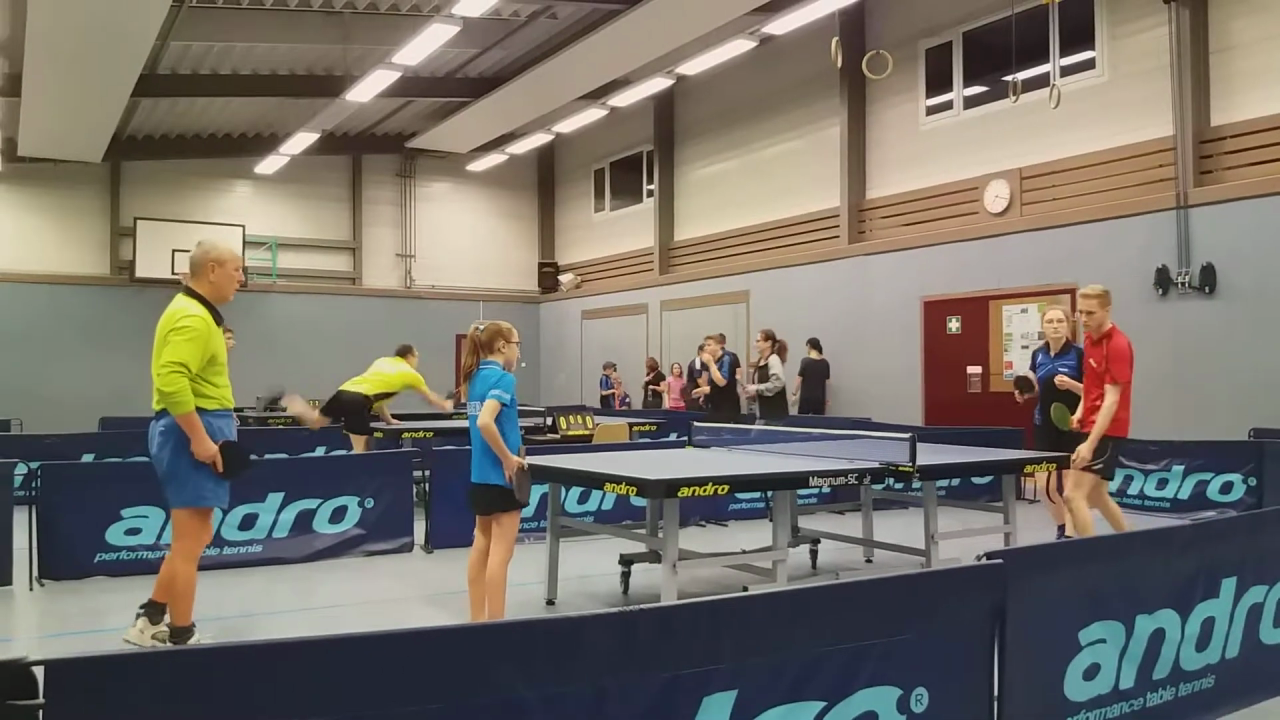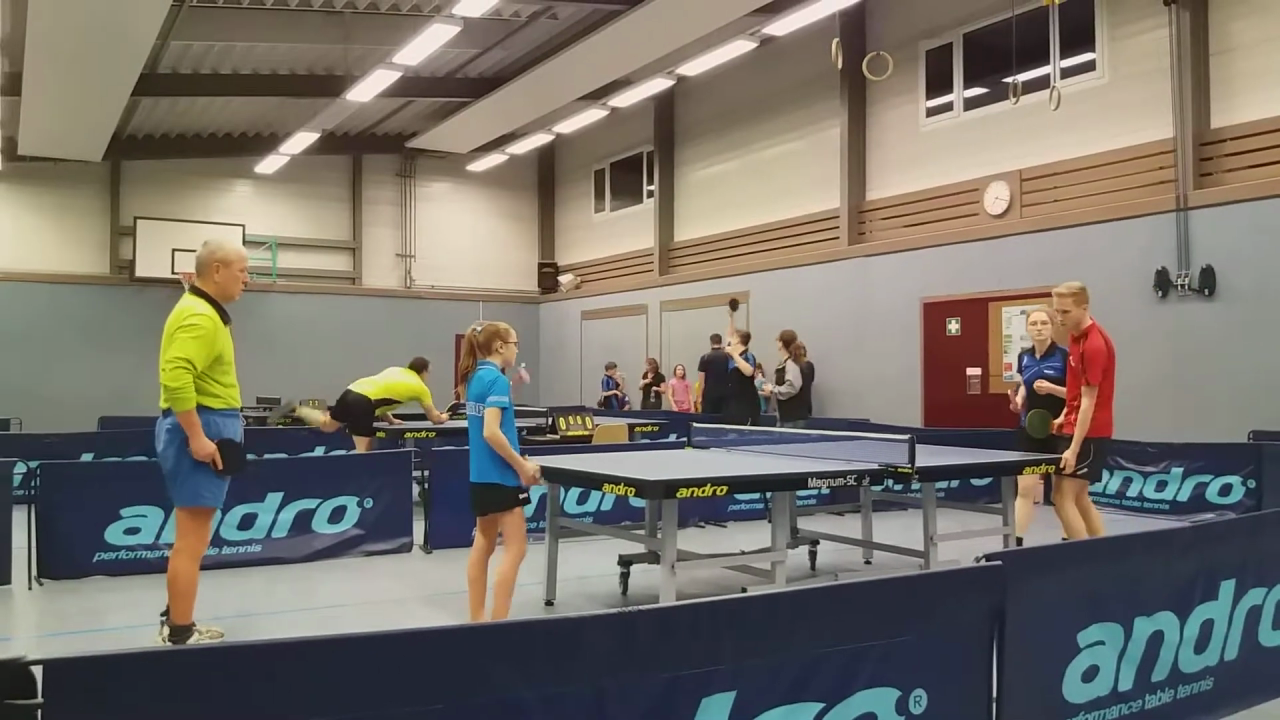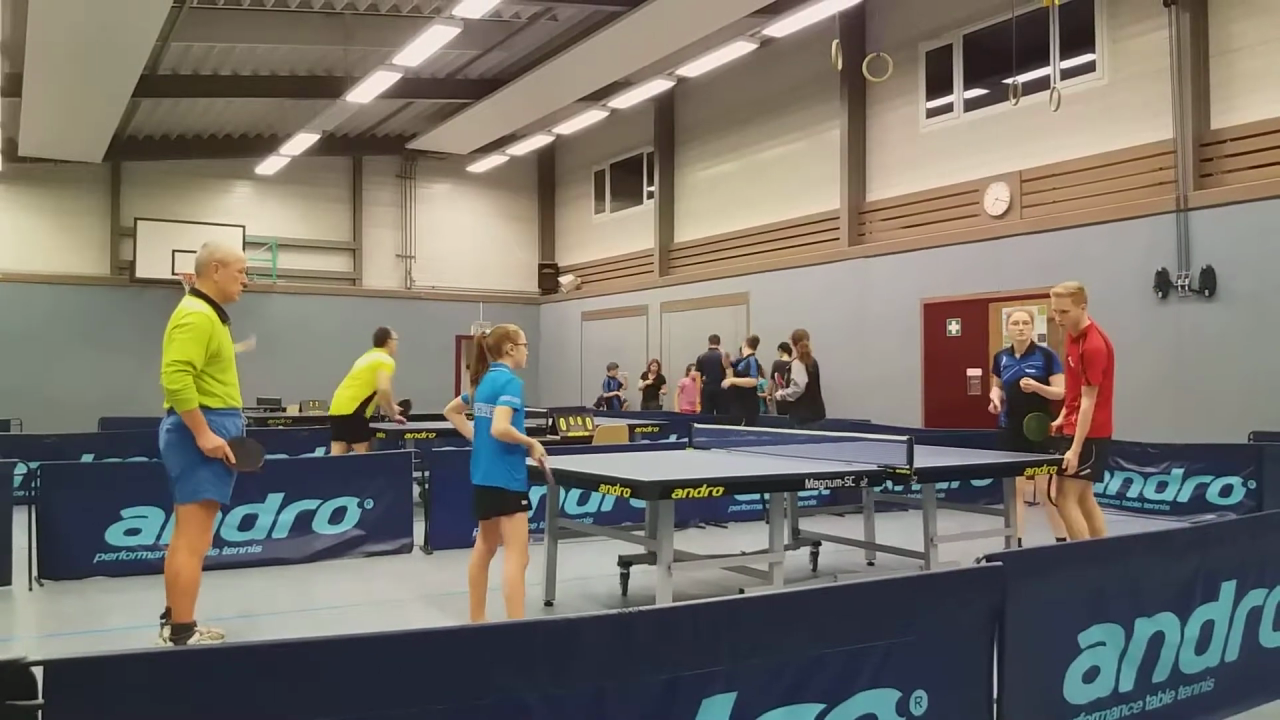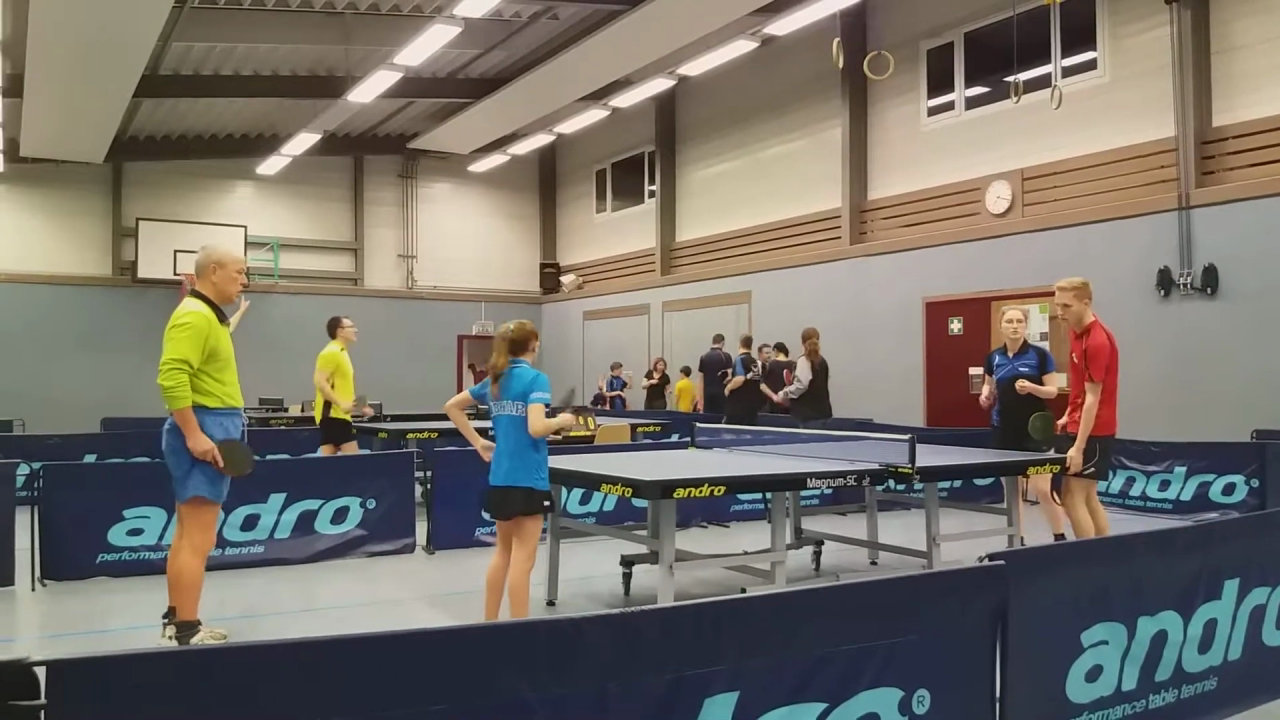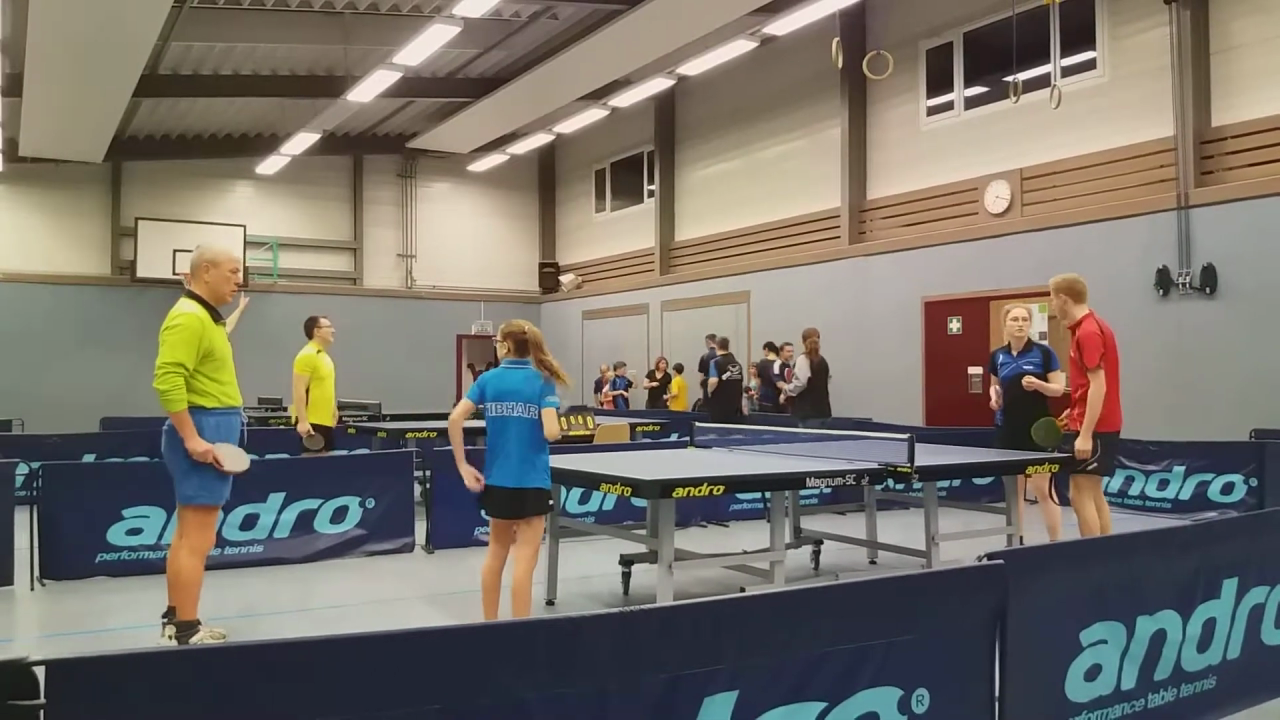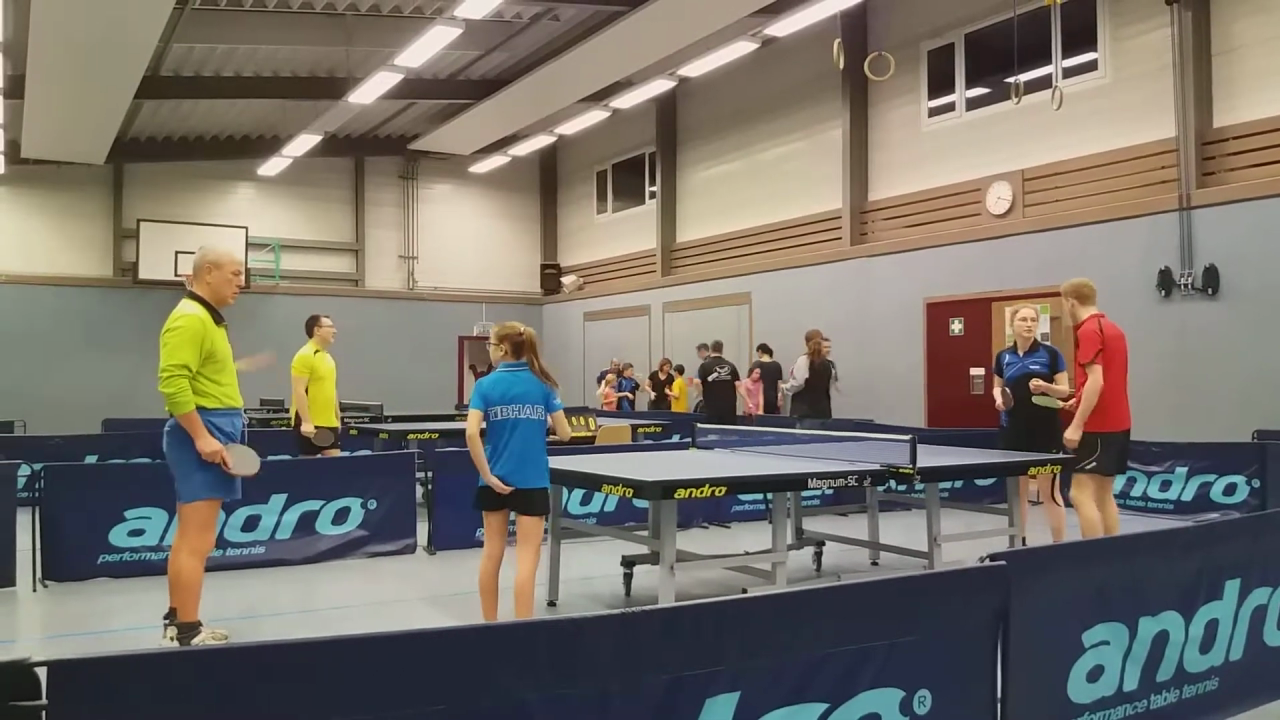
dt=0.4s
person 1, frame 1
left shoulder: (192, 311)
right shoulder: (193, 319)
right elbow: (172, 382)
right wrist: (200, 438)
left hip: (197, 431)
right hip: (194, 433)
left knee: (192, 538)
right knee: (189, 544)
left ankle: (150, 618)
right ankle: (181, 638)
person 1, frame 2
left shoulder: (203, 311)
right shoulder: (199, 317)
right elbow: (175, 378)
right wrist: (197, 437)
left hip: (204, 429)
right hip: (200, 430)
left knee: (190, 539)
right knee: (192, 542)
left ankle: (174, 622)
right ankle: (180, 637)
person 1, frame 3
left shoulder: (205, 313)
right shoulder: (197, 315)
right elbow: (175, 379)
right wrist: (203, 434)
left hip: (208, 429)
right hip: (202, 432)
left knee: (185, 536)
right knee: (195, 540)
left ankle: (173, 623)
right ankle: (181, 635)
person 1, frame 4
left shoulder: (207, 315)
right shoulder: (195, 315)
right elbow: (171, 377)
right wrist: (195, 435)
left hip: (209, 429)
right hip: (202, 430)
left knee: (186, 535)
right knee: (199, 539)
left ankle: (175, 622)
right ankle: (186, 632)
person 1, frame 5
left shoulder: (205, 316)
right shoulder: (189, 317)
right elbow: (167, 380)
right wrist: (192, 438)
left hip: (211, 431)
right hip: (202, 432)
left knee: (187, 535)
right knee: (198, 539)
left ankle: (174, 621)
right ankle: (186, 632)
person 1, frame 6
left shoulder: (208, 318)
right shoulder: (190, 318)
right elbow: (172, 382)
right wrist: (202, 438)
left hip: (212, 431)
right hip: (203, 433)
left knee: (188, 538)
right knee: (198, 541)
left ankle: (177, 623)
right ankle: (188, 634)
person 2, frame 1
left shoulder: (475, 377)
right shoulder: (502, 378)
right elbow: (485, 422)
right wrist: (508, 458)
left hip: (480, 475)
right hip: (501, 477)
left knee: (481, 546)
right knee: (500, 553)
left ankle: (478, 619)
right ankle: (495, 625)
person 2, frame 2
left shoulder: (475, 377)
right shoulder: (496, 379)
right elbow: (491, 432)
left wrist: (514, 382)
right wrist: (522, 465)
left hip: (480, 475)
right hip: (501, 476)
left knee: (483, 546)
right knee: (515, 551)
left ankle: (477, 619)
right ankle: (498, 623)
person 2, frame 3
left shoulder: (483, 380)
right shoulder: (510, 382)
left elbow: (451, 412)
right elbow: (500, 429)
right wrist: (532, 445)
left hip: (483, 477)
right hip: (506, 479)
left knee: (484, 548)
right knee: (516, 558)
left ankle: (477, 621)
person 2, frame 4
left shoulder: (494, 380)
right shoulder: (536, 378)
left elbow: (451, 407)
right elbow: (536, 428)
left wrist: (478, 442)
right wrist: (561, 420)
left hip: (500, 477)
right hip: (528, 480)
left knee: (502, 554)
right knee: (522, 561)
left ankle: (489, 622)
person 2, frame 5
left shoulder: (488, 380)
right shoulder: (544, 381)
left elbow: (455, 420)
right elbow: (551, 433)
left wrist: (463, 465)
right wrist: (557, 426)
left hip: (497, 479)
right hip: (531, 481)
left knee: (496, 553)
right knee: (524, 560)
left ankle: (489, 622)
person 2, frame 6
left shoulder: (485, 385)
right shoulder: (542, 384)
left elbow: (472, 434)
right elbow: (564, 434)
left wrist: (487, 475)
right wrist: (545, 421)
left hip: (496, 479)
right hip: (532, 481)
left knee: (491, 554)
right knee: (527, 559)
left ankle: (490, 624)
person 3, frame 1
left shoulder: (1118, 346)
right shoulder: (1089, 339)
left elbow: (1111, 399)
left wrist: (1090, 443)
right wrist: (1079, 412)
left hip: (1104, 432)
right hip: (1089, 427)
left knee: (1074, 495)
right knee: (1097, 494)
person 3, frame 2
left shoulder: (1094, 345)
right shoulder: (1077, 335)
left elbow: (1088, 402)
left wrist: (1074, 449)
right wrist: (1064, 416)
left hip: (1088, 433)
right hip: (1076, 427)
left knee: (1063, 498)
right knee: (1079, 498)
person 3, frame 3
left shoulder: (1094, 345)
right shoulder: (1074, 335)
left elbow: (1088, 402)
left wrist: (1075, 449)
right wrist: (1063, 417)
left hip: (1088, 434)
right hip: (1075, 428)
left knee: (1065, 499)
right knee: (1084, 498)
person 3, frame 4
left shoulder: (1097, 341)
right shoulder: (1078, 332)
left elbow: (1093, 398)
left wrist: (1078, 447)
right wrist: (1068, 416)
left hip: (1092, 431)
right hip: (1079, 426)
left knee: (1073, 498)
right knee: (1087, 496)
person 3, frame 5
left shoulder: (1087, 332)
right shoulder: (1088, 327)
left elbow: (1098, 387)
left wrist: (1085, 435)
right wrist: (1074, 411)
left hip: (1093, 428)
right hip: (1104, 425)
left knee: (1080, 496)
right knee: (1094, 494)
person 3, frame 6
left shoulder: (1088, 331)
right shoulder: (1113, 329)
left elbow: (1096, 381)
left wrist: (1076, 425)
right wrist: (1080, 401)
left hip: (1097, 426)
right hip: (1118, 424)
left knee: (1081, 495)
right knee: (1103, 495)
person 4, frame 1
left shoulder: (1079, 355)
right shoulder: (1038, 355)
left wrist: (1071, 385)
right wrist: (1025, 394)
right hip: (1044, 427)
right knee: (1046, 486)
left ankle: (1069, 537)
right ankle: (1061, 528)
person 4, frame 2
left shoulder: (1065, 356)
right shoulder: (1024, 357)
left wrist: (1051, 389)
right wrist: (1018, 400)
right hip: (1030, 429)
right knee: (1025, 489)
right ankle: (1017, 542)
person 4, frame 3
left shoulder: (1046, 356)
right shoulder: (1000, 358)
left elbow: (1060, 392)
left wrist: (1036, 387)
right wrist: (995, 399)
right hip: (1011, 430)
left knee: (1047, 490)
right knee: (1015, 490)
left ankle: (1061, 541)
right ankle: (1016, 543)
person 4, frame 4
left shoulder: (1040, 354)
right shoulder: (993, 357)
left elbow: (1053, 390)
right elbow: (989, 386)
left wrist: (1031, 388)
right wrist: (986, 396)
right hip: (1004, 429)
left knee: (1043, 489)
left ankle: (1060, 538)
person 4, frame 5
left shoulder: (1044, 353)
right shoulder: (997, 356)
left elbow: (1058, 389)
left wrist: (1037, 384)
right wrist: (994, 397)
right hip: (1008, 429)
left knee: (1043, 490)
left ankle: (1055, 543)
person 4, frame 6
left shoulder: (1050, 353)
right shoulder: (1003, 357)
left elbow: (1064, 390)
left wrist: (1045, 387)
right wrist: (999, 398)
left hip: (1044, 429)
right hip: (1013, 430)
left knee: (1049, 491)
right knee: (1017, 491)
left ankle: (1058, 545)
